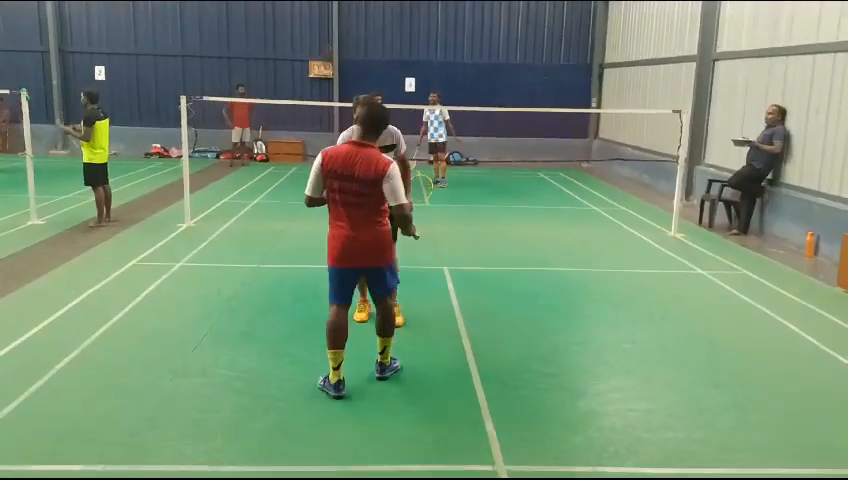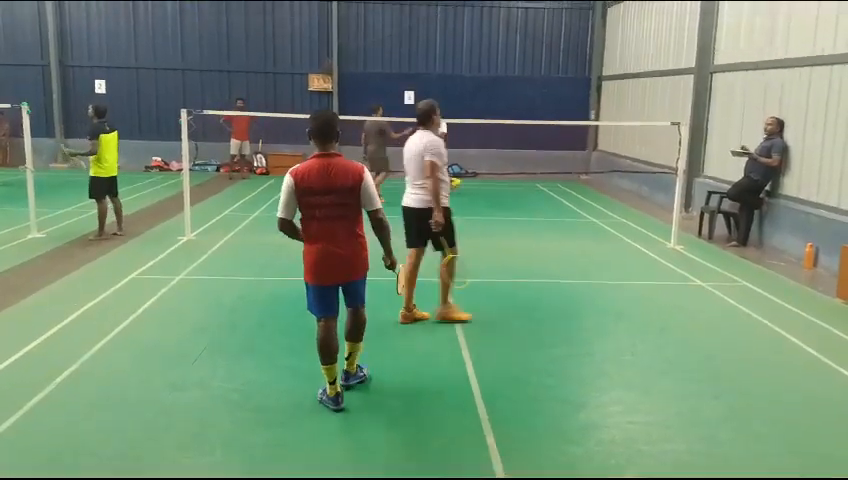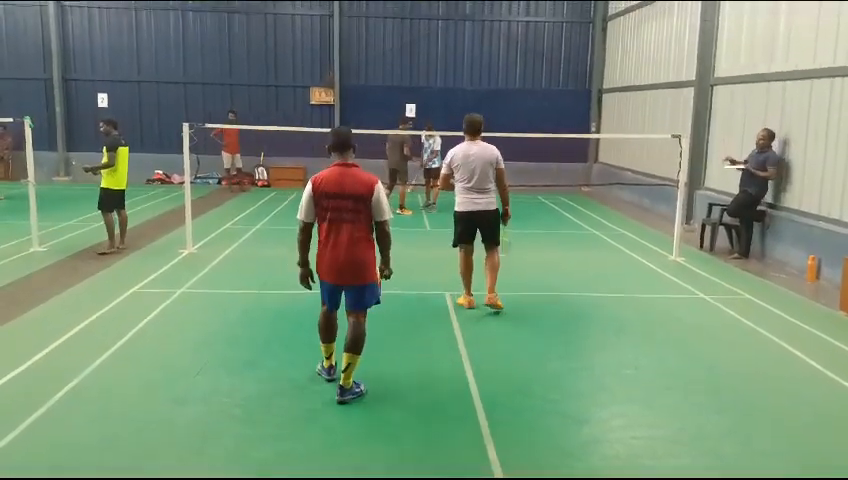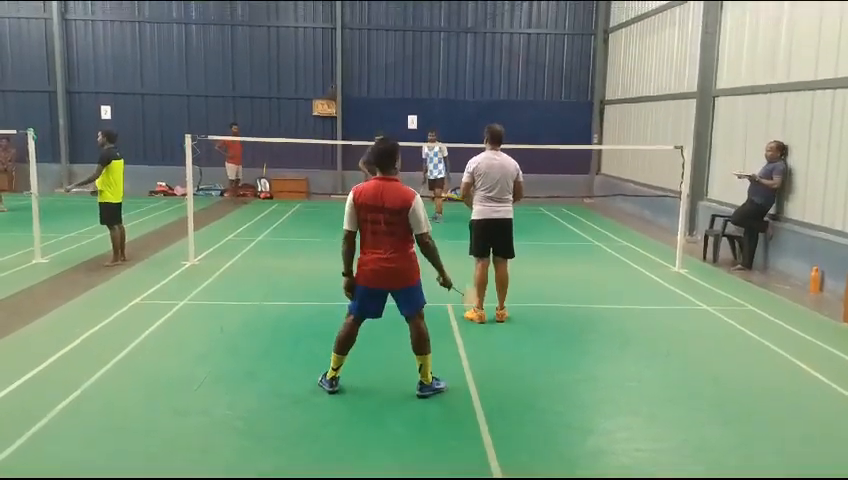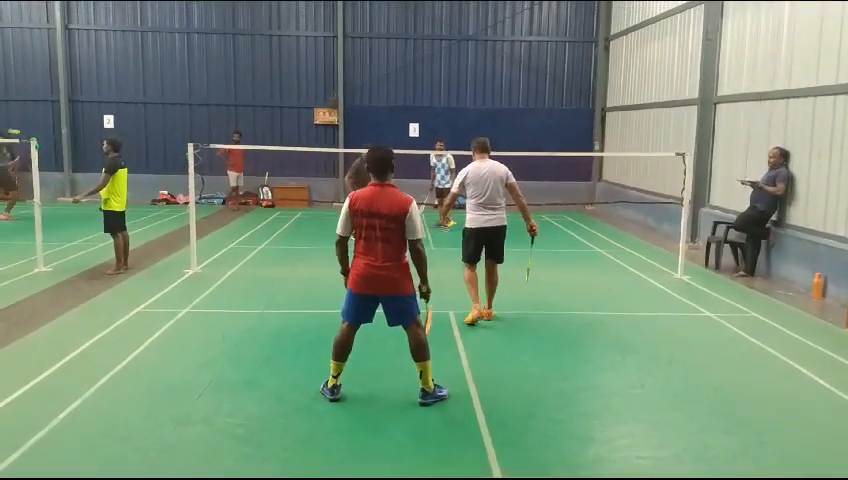
dt=1s
person 1, frame 1
left shoulder: (327, 156)
right shoulder: (385, 165)
left elbow: (310, 199)
right elbow: (401, 212)
right wrist: (408, 229)
left hip: (341, 245)
right hip: (377, 246)
left knee: (338, 307)
right knee: (384, 301)
left ankle: (335, 378)
right ankle: (384, 362)
person 1, frame 2
left shoulder: (296, 175)
right shoulder: (358, 172)
left elbow: (283, 224)
right elbow: (378, 218)
right wrist: (388, 252)
left hip: (318, 260)
right hip: (354, 257)
left knee: (325, 321)
right knee: (357, 310)
left ankle: (333, 391)
right ankle: (350, 369)
person 1, frame 3
left shoulder: (316, 182)
right shoulder: (372, 183)
left elbow: (304, 228)
right elbow: (383, 229)
left wrist: (303, 264)
right wrist: (385, 261)
left hip: (328, 262)
right hip: (361, 263)
left knee: (328, 310)
right knee: (357, 318)
left ankle: (328, 366)
right ankle: (346, 384)
person 1, frame 4
left shoulder: (357, 193)
right shoulder: (410, 196)
left elbow: (348, 239)
right elbow: (424, 241)
left wrist: (348, 274)
right wrist: (441, 272)
left hip: (368, 271)
right hip: (404, 272)
left knee: (352, 321)
right knee: (417, 321)
left ankle: (331, 377)
right ankle: (426, 381)
person 1, frame 5
left shoulder: (354, 199)
right shoulder: (406, 202)
left elbow: (340, 242)
right elbow: (417, 248)
left wrist: (346, 272)
right wrist: (424, 281)
left hip: (362, 277)
right hip: (396, 279)
left knee: (348, 327)
right knee: (415, 328)
left ankle: (332, 385)
right ankle: (428, 388)
person 2, frame 1
left shoulder: (392, 134)
right shoulder: (346, 139)
left elbow: (404, 164)
left wrist: (406, 195)
left ankle: (391, 304)
right ankle: (363, 302)
person 2, frame 2
left shoulder: (411, 141)
right shoulder: (433, 141)
right elbow: (432, 178)
left wrist: (445, 181)
right wrist: (437, 211)
left hip: (410, 204)
right hip: (429, 207)
left knee: (414, 255)
right knee: (449, 255)
left ankle: (408, 309)
right ankle: (445, 307)
person 2, frame 3
left shoulder: (453, 153)
right shoulder: (493, 151)
left elbow: (443, 184)
right elbow: (502, 184)
right wrist: (506, 207)
left hip: (463, 209)
right hip: (488, 208)
left knee: (465, 252)
right knee: (492, 251)
left ankle: (468, 296)
right ankle: (491, 294)
person 2, frame 4
left shoulder: (475, 162)
right shoulder: (512, 163)
left elbow: (464, 194)
right elbow: (519, 195)
left wrist: (473, 205)
left hip: (481, 217)
right hip: (505, 218)
left knee: (481, 263)
right knee: (501, 264)
left ankle: (479, 310)
right ankle: (501, 310)
person 2, frame 5
left shoulder: (466, 171)
right shoulder: (502, 169)
left elbow: (450, 201)
right elbow: (518, 197)
left wrist: (443, 216)
right wrist: (529, 221)
left hip: (475, 225)
right hip: (498, 224)
left knee: (470, 266)
right knee: (491, 267)
left ankle: (476, 307)
right ankle: (488, 309)
person 3, frame 1
left shoulder: (89, 115)
right shoulder: (102, 113)
left elbow: (86, 138)
left wrist: (71, 132)
right wrist: (82, 128)
left hip: (92, 158)
right hip: (102, 155)
left knee: (97, 187)
right knee: (105, 185)
left ankle: (100, 219)
right ankle: (108, 215)
person 3, frame 2
left shoulder: (94, 129)
right shoulder: (112, 127)
left elbow: (94, 151)
left wrist: (76, 153)
left hip: (99, 171)
right hip: (112, 169)
left knee: (101, 200)
right knee: (114, 198)
left ankle: (101, 233)
right ankle: (120, 228)
person 3, frame 3
left shoulder: (111, 141)
right shoulder: (122, 141)
left elbow: (111, 163)
left wrist: (92, 168)
right wrist: (100, 170)
left hip: (110, 183)
right hip: (120, 183)
left knee: (106, 212)
right knee: (121, 210)
left ankle: (111, 244)
right ankle: (122, 242)
person 3, frame 4
left shoulder: (106, 154)
right shoulder: (117, 154)
left elbow: (95, 176)
left wrist: (74, 186)
right wrist: (99, 188)
left hip: (108, 197)
right hip: (116, 195)
left knee: (112, 226)
right knee: (118, 225)
left ankle: (116, 258)
right ankle: (122, 255)
person 3, frame 5
left shoulder: (111, 162)
right shoulder: (120, 162)
left elbow: (102, 185)
left wrist: (83, 196)
right wrist: (104, 200)
left hip: (112, 205)
right hip: (119, 203)
left knee: (116, 234)
right knee: (122, 232)
left ankle: (118, 266)
right ankle: (125, 263)
person 4, frame 1
left shoulder: (779, 130)
right shoulder: (768, 128)
left elbow: (777, 149)
left wrist: (757, 145)
right wrist: (751, 143)
left hip: (759, 167)
right hip: (754, 165)
left knee: (733, 181)
right knee: (747, 197)
left ankle: (758, 190)
right ankle: (742, 228)
person 4, frame 2
left shoulder: (778, 143)
right shoulder: (766, 141)
left elbow: (775, 162)
left wrist: (756, 157)
right wrist: (749, 153)
left hip: (757, 178)
right hip: (752, 177)
left knee: (732, 193)
right knee: (746, 208)
left ankle: (758, 202)
right ankle: (741, 240)
person 4, frame 3
left shoulder: (771, 156)
right shoulder: (754, 153)
left elbow: (772, 175)
right elbow: (743, 166)
left wrist: (752, 171)
right wrist: (733, 161)
left hip: (754, 191)
right hip: (746, 190)
left knee: (732, 210)
right knee: (745, 221)
left ankle: (761, 215)
right ankle: (743, 252)
person 4, frame 4
left shoulder: (779, 166)
right shoulder: (770, 164)
left elbow: (776, 184)
left wrist: (757, 179)
right wrist: (750, 177)
left hip: (760, 202)
right hip: (755, 200)
left knee: (736, 218)
right knee: (750, 232)
left ankle: (764, 226)
right ankle: (746, 263)
person 4, frame 5
left shoulder: (782, 172)
right shoulder: (771, 171)
left elbow: (780, 191)
left wrist: (761, 185)
right wrist: (753, 185)
left hip: (763, 208)
right hip: (757, 207)
left knee: (738, 224)
right knee: (752, 239)
left ankle: (766, 232)
right ankle: (748, 270)
